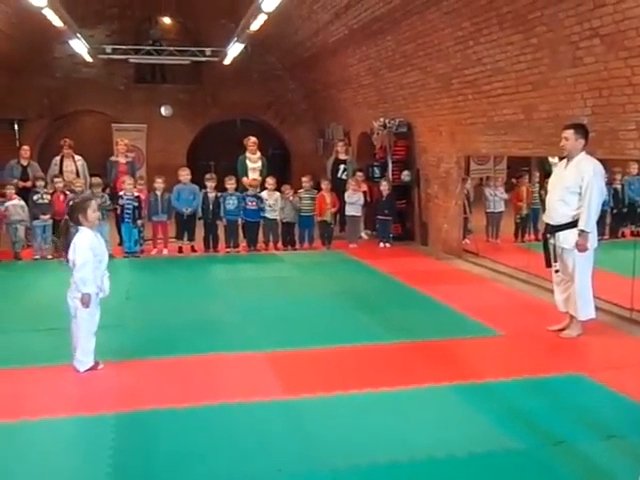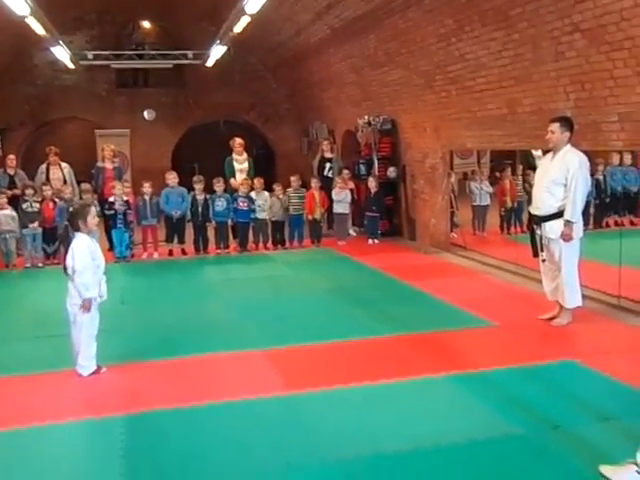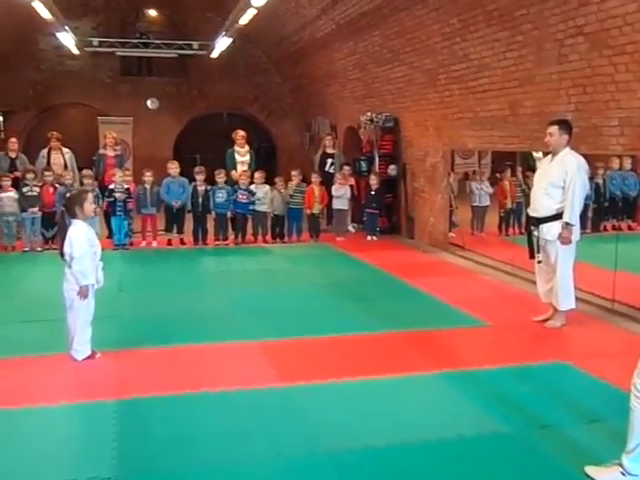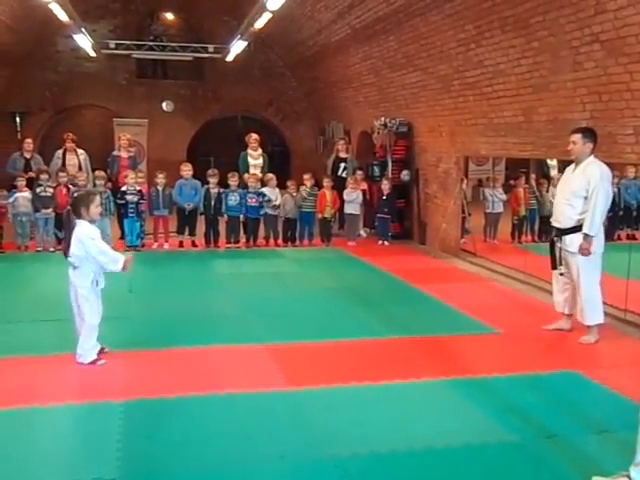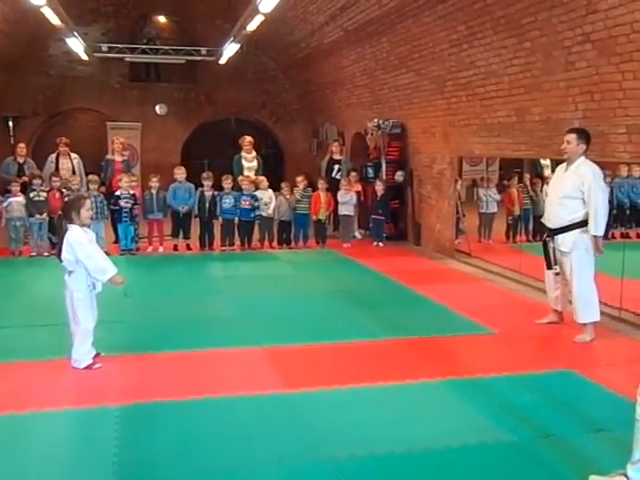
dt=0.7s
person 1, frame 1
left shoulder: (590, 167)
right shoulder: (561, 166)
left elbow: (591, 203)
left wrist: (583, 234)
right wrist: (548, 227)
left hip: (574, 233)
right hip: (557, 232)
left knee: (577, 278)
right knee: (561, 277)
left ankle: (577, 323)
right ankle: (568, 318)
person 1, frame 2
left shoulder: (575, 159)
right shoulder: (546, 159)
left elbow: (576, 194)
left wrist: (569, 224)
right wrist: (535, 218)
left hip: (561, 224)
right hip: (544, 223)
left knee: (565, 267)
right knee: (549, 267)
left ankle: (567, 311)
right ankle: (558, 306)
person 1, frame 3
left shoulder: (573, 162)
right shoulder: (546, 161)
left elbow: (575, 197)
left wrist: (568, 227)
right wrist: (533, 221)
left hip: (558, 226)
right hip: (541, 225)
left knee: (560, 270)
right knee: (544, 269)
left ankle: (561, 314)
right ankle: (552, 309)
person 1, frame 4
left shoulder: (597, 171)
right shoulder: (571, 169)
left elbow: (597, 207)
left wrist: (588, 238)
right wrist: (557, 231)
left hip: (581, 237)
right hip: (563, 236)
left knee: (586, 283)
right knee: (563, 279)
left ankle: (593, 329)
right ankle: (565, 320)
person 1, frame 5
left shoulder: (588, 172)
right shoulder: (561, 169)
left elbow: (598, 205)
left wrist: (596, 236)
right wrist: (548, 228)
left hip: (575, 237)
right hip: (555, 235)
left knee: (580, 281)
right knee: (553, 277)
left ankle: (589, 327)
right ankle: (556, 313)
person 2, frame 1
left shoulder: (91, 235)
right shoulder: (84, 239)
right elbow: (82, 269)
right wrist: (86, 292)
left hip: (91, 289)
right hip: (86, 291)
left knee: (87, 326)
right knee: (85, 326)
left ankle: (84, 359)
right ankle: (84, 362)
person 2, frame 2
left shoulder: (87, 241)
right shoulder: (81, 244)
right elbow: (82, 273)
right wrist: (87, 297)
left hip: (88, 294)
right hip: (83, 297)
left knee: (87, 330)
right knee: (85, 331)
left ankle: (86, 363)
right ankle: (86, 367)
person 2, frame 3
left shoulder: (82, 228)
right shoulder: (78, 231)
right elbow: (79, 260)
right wrist: (84, 284)
left hip: (83, 280)
right hip: (80, 282)
left knee: (82, 316)
right knee: (81, 316)
left ankle: (81, 348)
right ankle: (81, 351)
person 2, frame 4
left shoulder: (87, 228)
right shoulder: (84, 231)
left elbow: (102, 250)
right elbow: (102, 253)
left wrist: (120, 260)
right wrist: (121, 261)
left hip: (89, 279)
right hip: (84, 281)
left knee: (93, 316)
right knee: (88, 318)
left ankle: (92, 347)
right ankle: (86, 354)
person 2, frame 5
left shoulder: (84, 232)
right shoulder: (74, 235)
left elbow: (98, 255)
right elbow: (90, 260)
left wrist: (112, 272)
right wrist: (110, 275)
left hip: (85, 283)
right hip: (79, 285)
left knee: (88, 320)
right knee: (83, 322)
left ankle: (87, 351)
right ankle: (81, 359)
